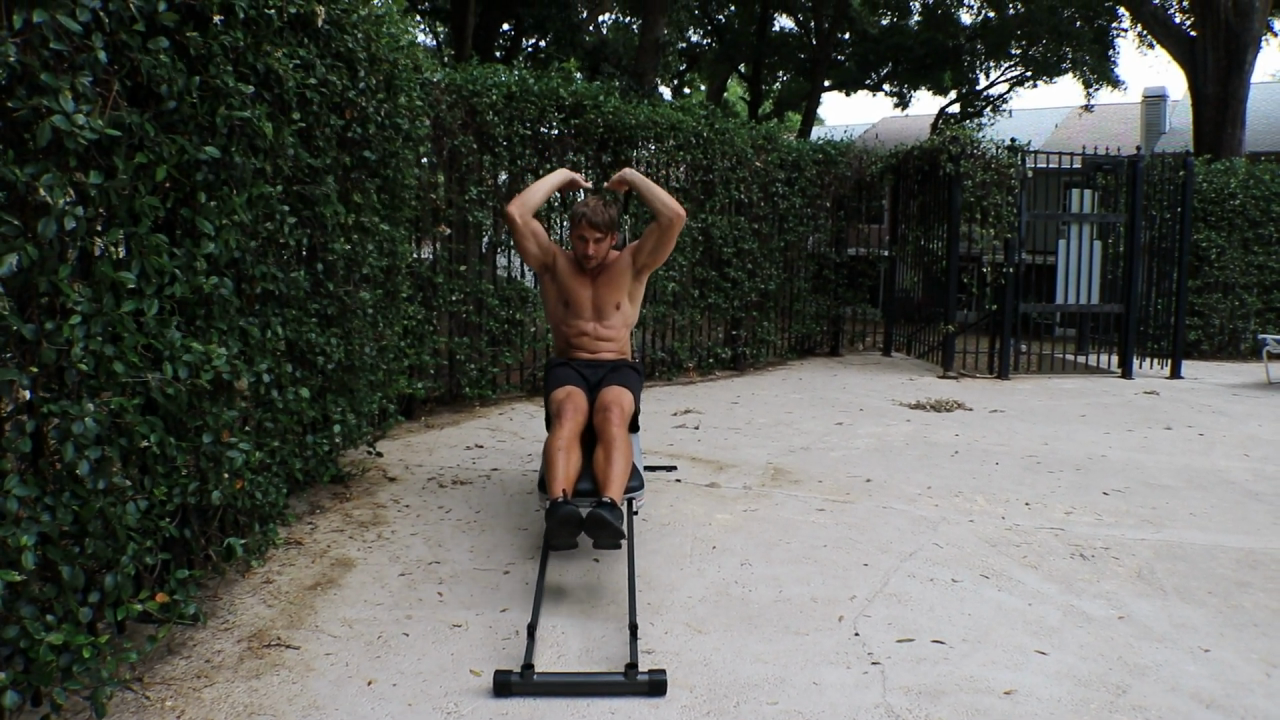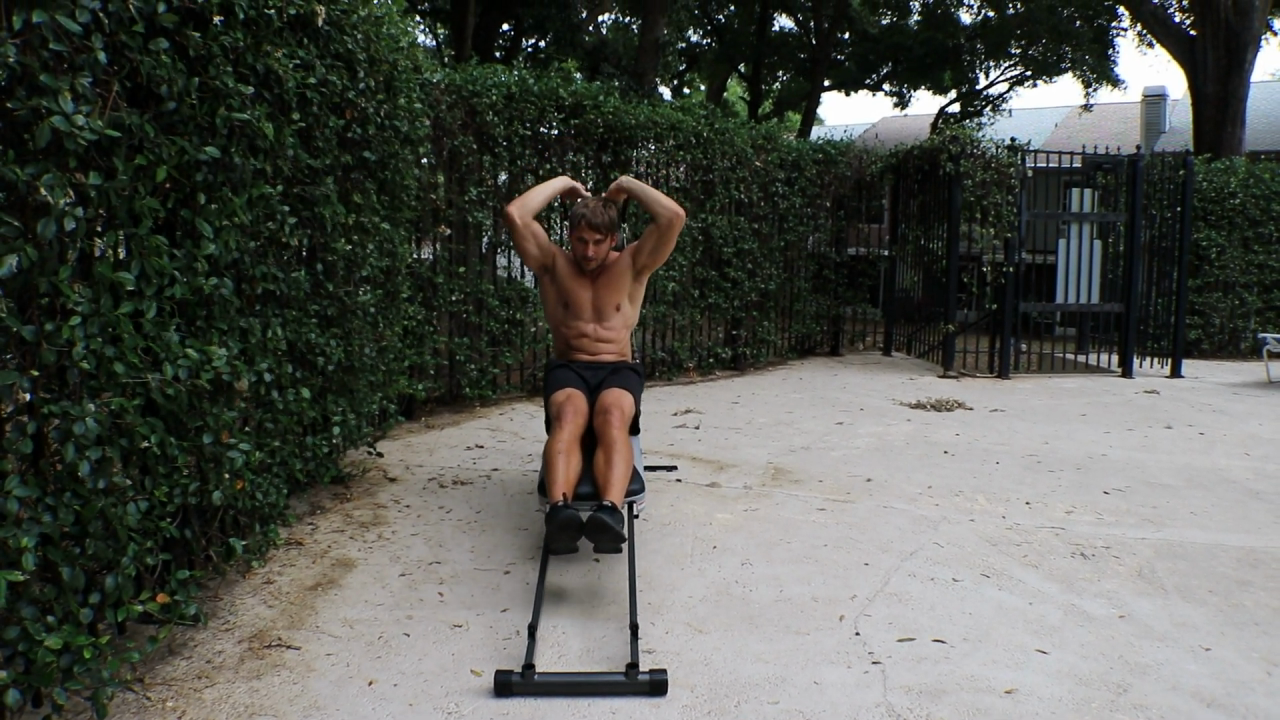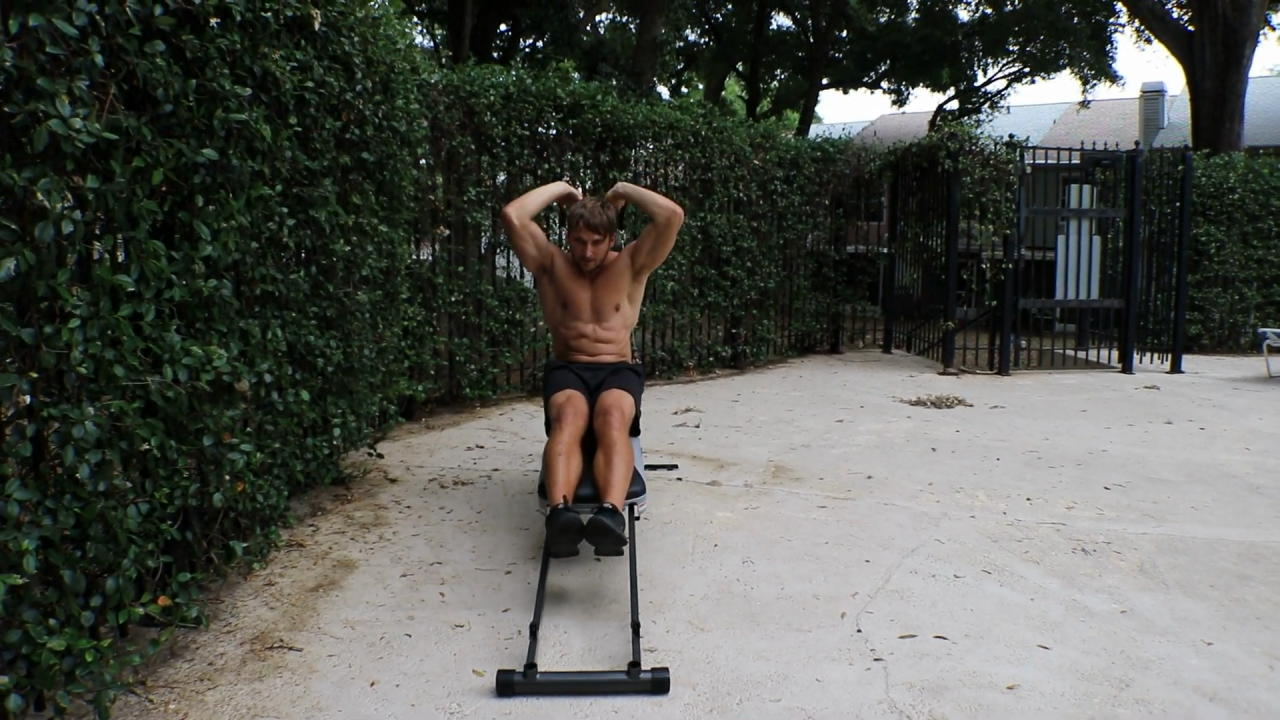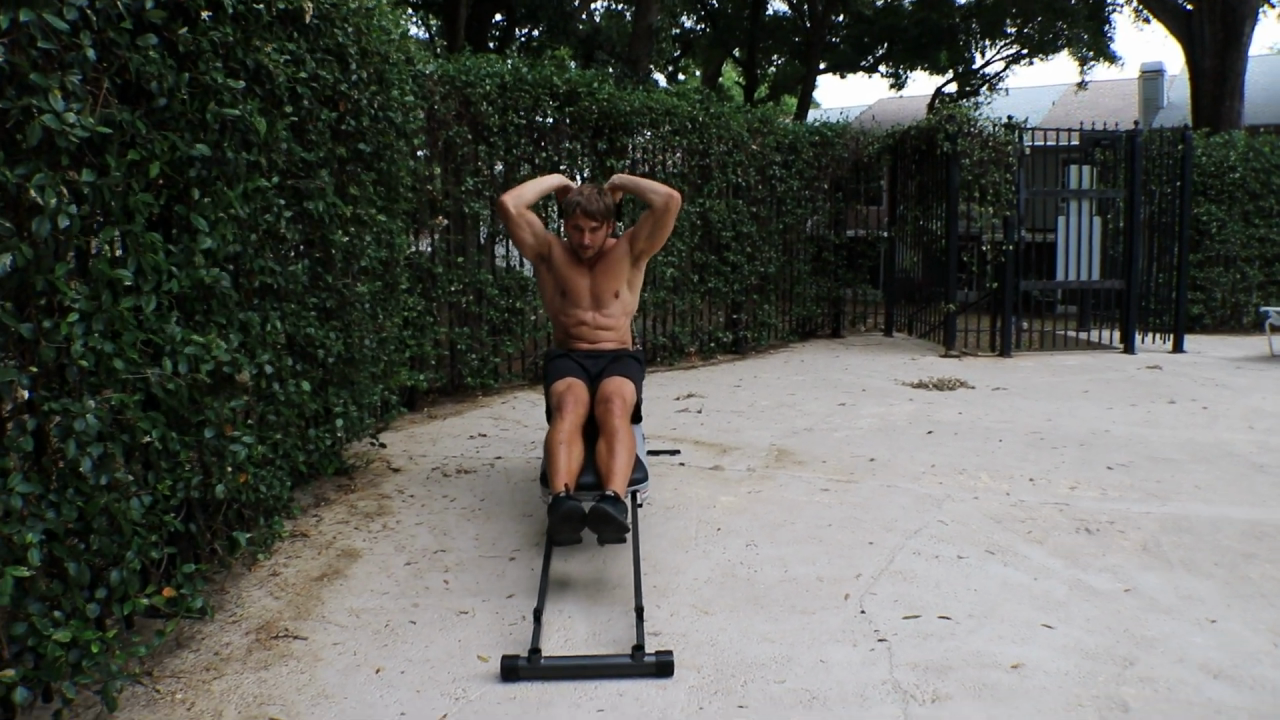
dt=0.1s
person 1, frame 1
left shoulder: (633, 264)
right shoulder: (553, 262)
left elbow: (674, 217)
right elbow: (514, 214)
left wrist: (629, 176)
right wrist: (562, 176)
left hip: (619, 367)
right hip: (567, 366)
left knee: (612, 415)
right knee: (567, 415)
left ankle: (610, 508)
right ankle: (559, 507)
person 1, frame 2
left shoulder: (632, 265)
right shoulder: (553, 263)
left elbow: (674, 217)
right elbow: (514, 215)
left wrist: (627, 185)
right wrist: (562, 183)
left hip: (619, 369)
right hip: (567, 367)
left knee: (612, 417)
right knee: (568, 417)
left ankle: (610, 511)
right ankle: (559, 511)
person 1, frame 3
left shoulder: (632, 264)
right shoulder: (551, 263)
left elbow: (672, 215)
right elbow: (512, 216)
left wrist: (623, 190)
right wrist: (560, 188)
left hip: (618, 370)
right hip: (567, 368)
left knee: (612, 419)
right knee: (568, 418)
left ankle: (611, 514)
right ankle: (559, 515)
person 1, frame 4
left shoulder: (630, 251)
right shoulder: (549, 252)
left elbow: (670, 200)
right elbow: (508, 204)
left wrist: (620, 182)
right wrist: (557, 181)
left hip: (619, 357)
right hip: (568, 356)
left knee: (613, 407)
right knee: (569, 407)
left ankle: (613, 501)
right ankle: (561, 503)
